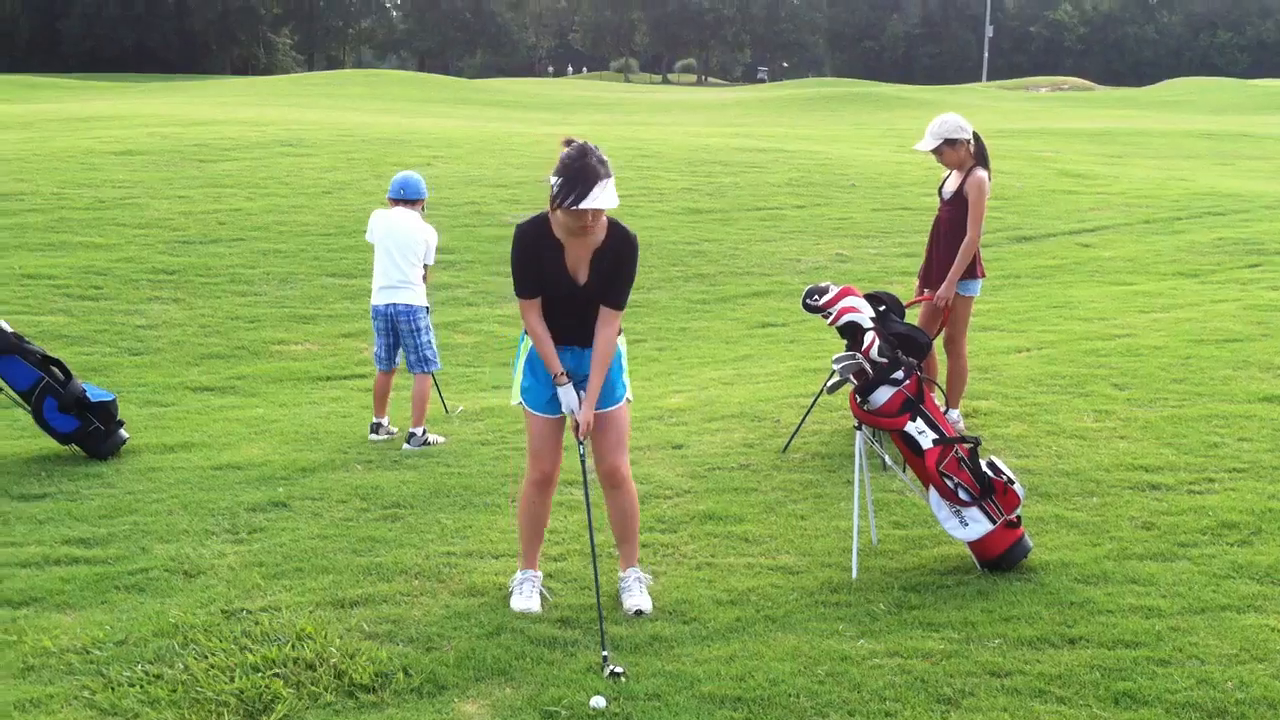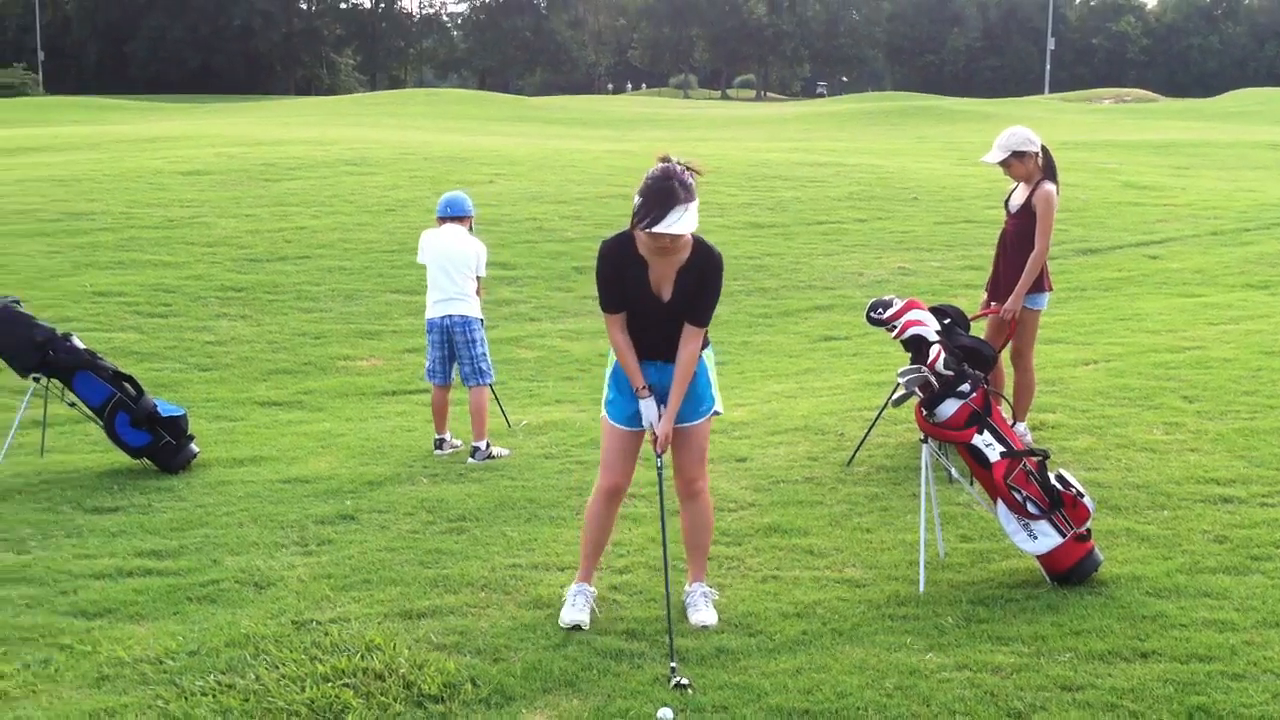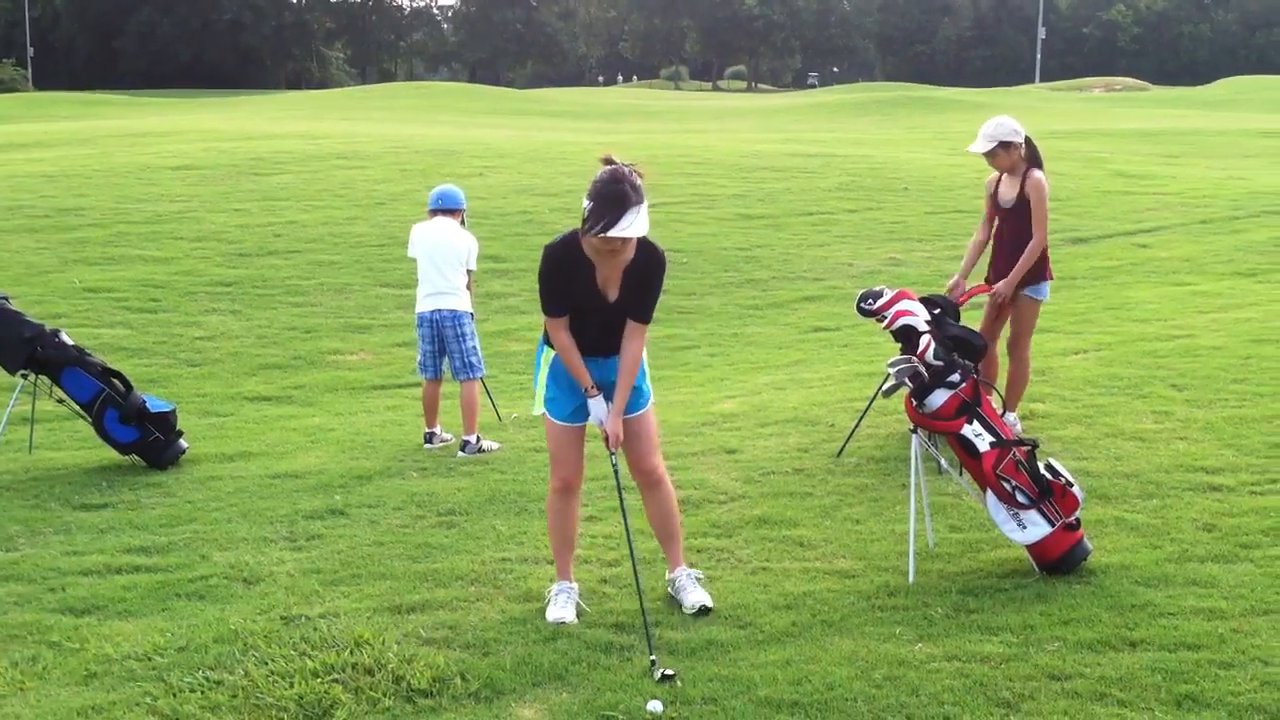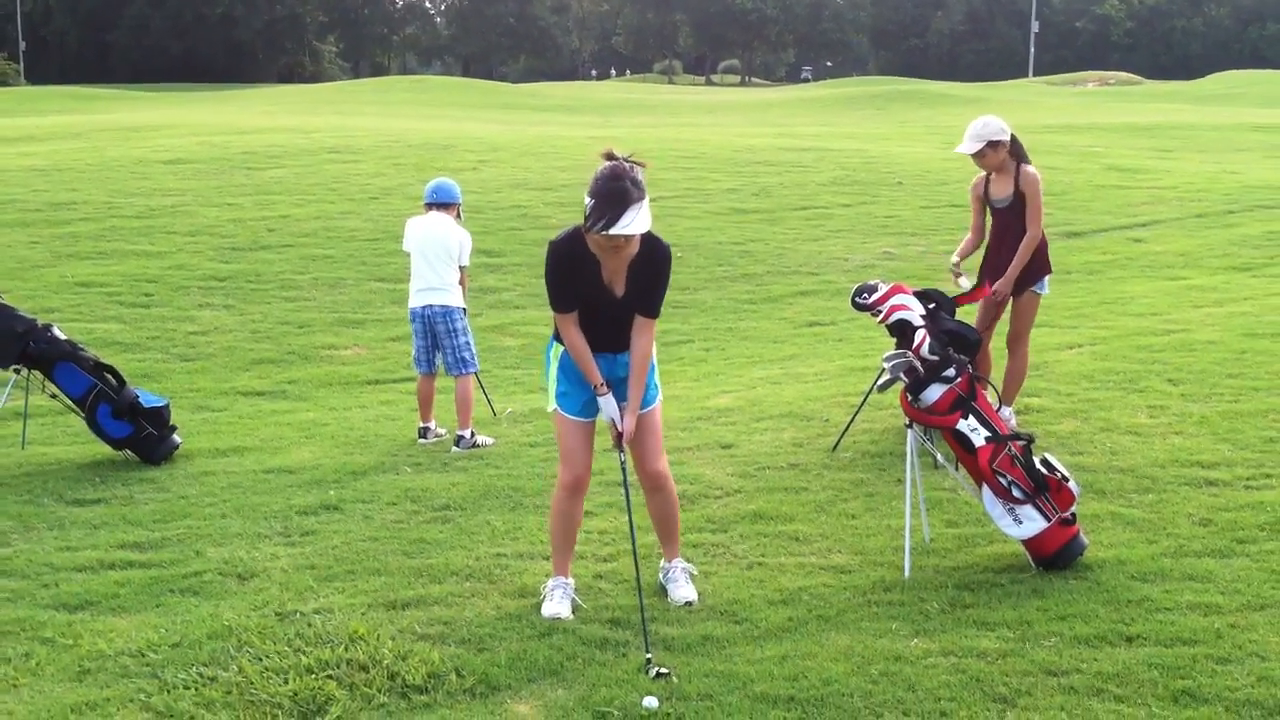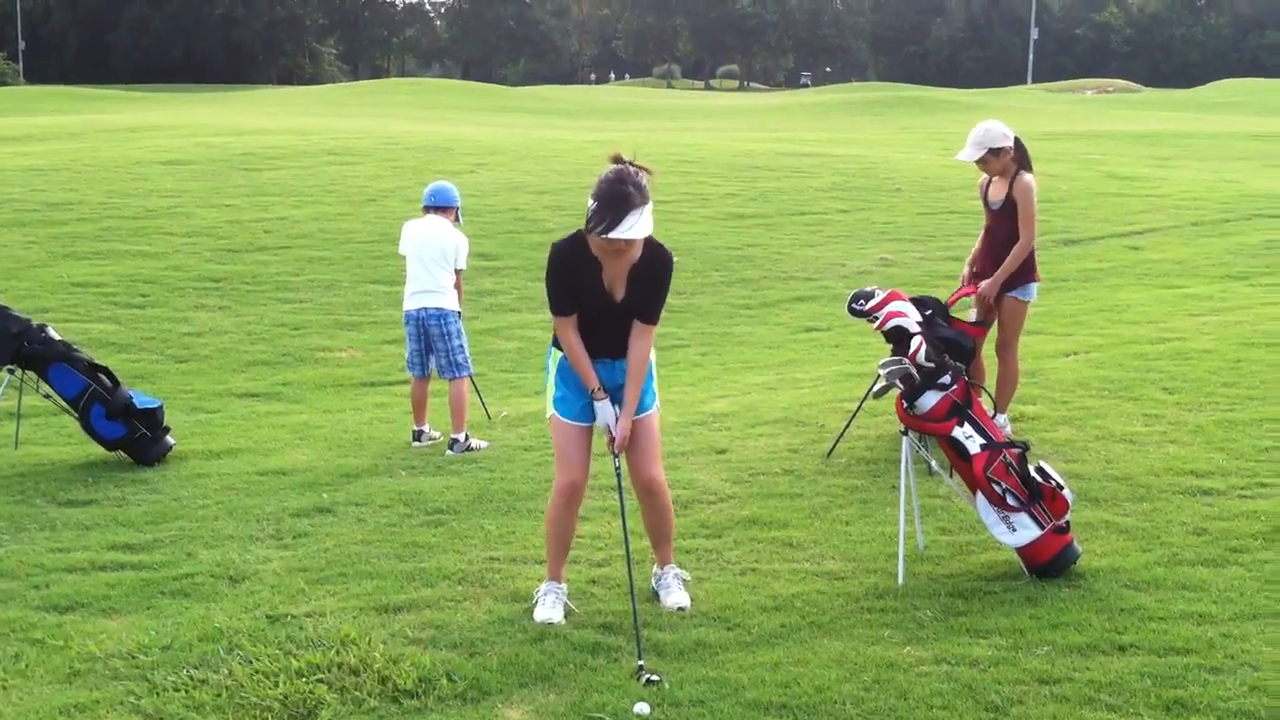
dt=0.5s
person 1, frame 1
left shoulder: (622, 242)
right shoulder: (530, 236)
left elbow: (608, 321)
right elbow: (531, 313)
left wrist: (591, 400)
right wrist: (562, 380)
left hip: (601, 358)
right hip: (545, 358)
left knee: (614, 469)
right knee: (541, 472)
left ankle: (631, 573)
right ankle: (527, 572)
person 1, frame 2
left shoulder: (707, 261)
right shoulder: (615, 253)
left elbow: (692, 338)
right elbow: (617, 328)
left wrist: (671, 414)
right wrist: (644, 394)
left hip: (687, 373)
right hip: (631, 371)
left knee: (693, 483)
right knee: (611, 484)
left ankle: (698, 587)
right ankle: (581, 586)
person 1, frame 3
left shoulder: (650, 259)
right shoulder: (559, 256)
left elbow: (634, 336)
right elbow: (558, 330)
left wrist: (617, 411)
right wrist: (591, 395)
left hip: (622, 366)
right hip: (567, 368)
left knee: (651, 471)
right knee: (565, 480)
left ankle: (680, 572)
right ankle: (563, 585)
person 1, frame 4
left shoulder: (656, 254)
right shoulder: (564, 251)
left elbow: (642, 331)
right elbow: (568, 326)
left wrist: (632, 408)
right wrist: (601, 391)
left hip: (632, 360)
right hip: (576, 363)
left knee: (655, 471)
right knee: (574, 476)
left ankle: (673, 565)
right ankle: (560, 581)
person 1, frame 5
left shoulder: (657, 260)
right shoulder: (566, 254)
left elbow: (641, 337)
right elbow: (567, 330)
left wrist: (628, 412)
right wrist: (598, 396)
left hip: (630, 368)
right hip: (575, 369)
left knee: (650, 479)
right knee: (570, 482)
left ankle: (666, 572)
right ankle: (553, 585)
person 2, frame 1
left shoulder: (977, 179)
right shoulder: (951, 175)
left elbow: (973, 236)
left wrist: (951, 282)
right wrist: (924, 274)
left hip: (962, 273)
right hip: (938, 268)
left knee: (953, 343)
left ankle: (953, 414)
person 2, frame 2
left shoulder: (1044, 192)
right shoulder: (1017, 188)
left elbow: (1040, 249)
left wrist: (1018, 295)
right wrist: (992, 287)
left hip: (1029, 286)
right hip: (1005, 281)
left knee: (1020, 356)
left ankle: (1020, 427)
person 2, frame 3
left shoulder: (1035, 181)
right shoulder: (994, 182)
left elbow: (1040, 238)
right elbow: (982, 234)
left wrist: (1013, 280)
right wrist: (961, 275)
left hip: (1031, 275)
right hip: (1001, 269)
left knee: (1017, 346)
right knee: (985, 340)
left ankle: (1010, 416)
person 2, frame 4
left shoulder: (1028, 176)
right shoulder: (979, 185)
left elbow: (1034, 232)
right elbow: (976, 234)
left wrist: (1010, 277)
right wrist: (956, 257)
left hip: (1029, 268)
right hip: (995, 265)
left knee: (1017, 340)
right knee: (978, 336)
left ankle: (1005, 410)
person 2, frame 5
left shoulder: (1023, 184)
right shoulder: (985, 183)
left elbow: (1026, 240)
left wrist: (997, 280)
right wrist: (970, 265)
left hip: (1016, 277)
right hip: (988, 273)
left knee: (1005, 348)
left ankle: (1000, 417)
person 3, frame 1
left shoulder: (378, 218)
right shoulder: (427, 231)
right elbow: (424, 274)
left hip: (381, 302)
right hip: (411, 303)
left knee: (385, 367)
right knee: (423, 370)
left ankle: (379, 424)
right ankle: (416, 434)
person 3, frame 2
left shoulder: (428, 238)
right shoulder: (475, 245)
right elbow: (478, 287)
left hip: (435, 317)
right hip: (466, 316)
left knee: (441, 382)
right knee: (478, 383)
left ankle: (442, 439)
right ankle: (480, 446)
person 3, frame 3
left shoulder: (418, 231)
right shoulder: (466, 238)
right elbow: (469, 280)
left hip: (426, 310)
right hip: (455, 310)
left knee: (431, 377)
right knee: (469, 377)
left ankle: (432, 433)
right ankle: (470, 441)
person 3, frame 4
left shoulder: (413, 225)
right shoulder: (459, 234)
right elbow: (462, 277)
right wrist: (460, 304)
left hip: (418, 305)
right hip: (447, 305)
left knee: (426, 371)
right knee: (464, 371)
left ankle: (427, 427)
right ankle: (465, 435)
person 3, frame 5
left shoulder: (409, 229)
right shoulder: (457, 237)
right elbow: (457, 281)
right wrist: (456, 308)
left hip: (413, 308)
right hip: (442, 309)
left knee: (420, 374)
right knee: (458, 375)
left ankle: (421, 431)
right ankle: (459, 439)
